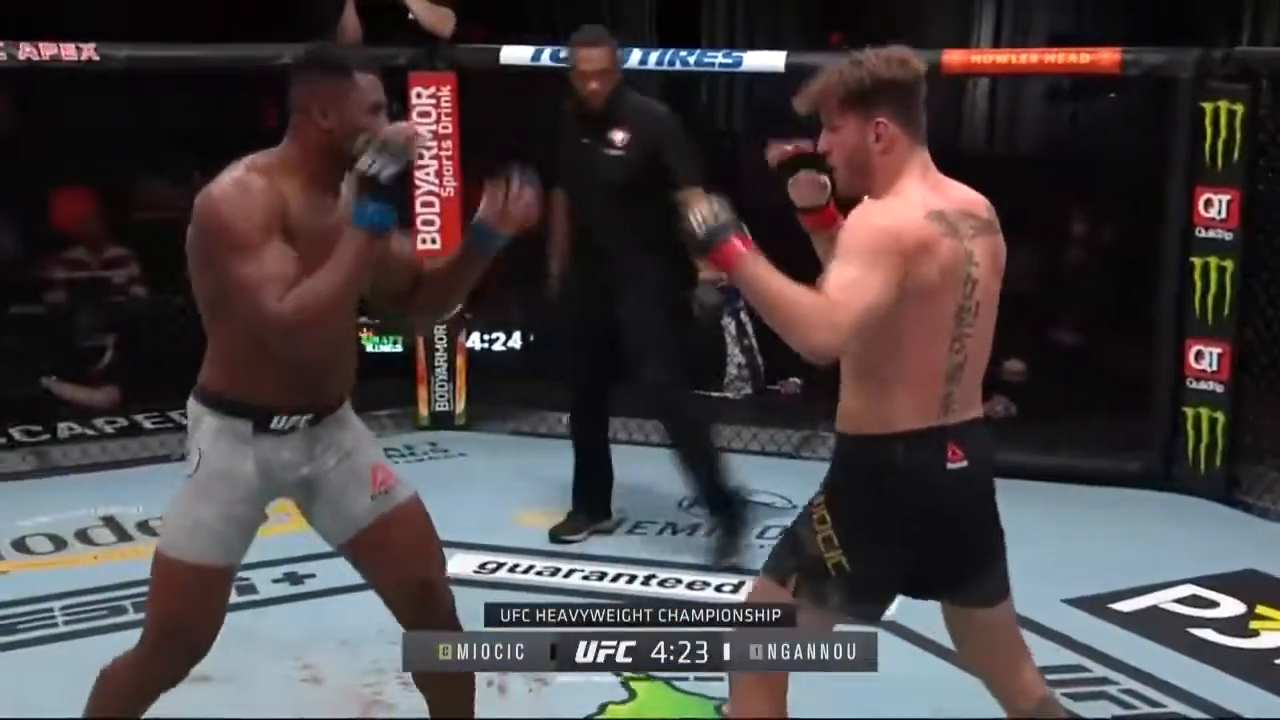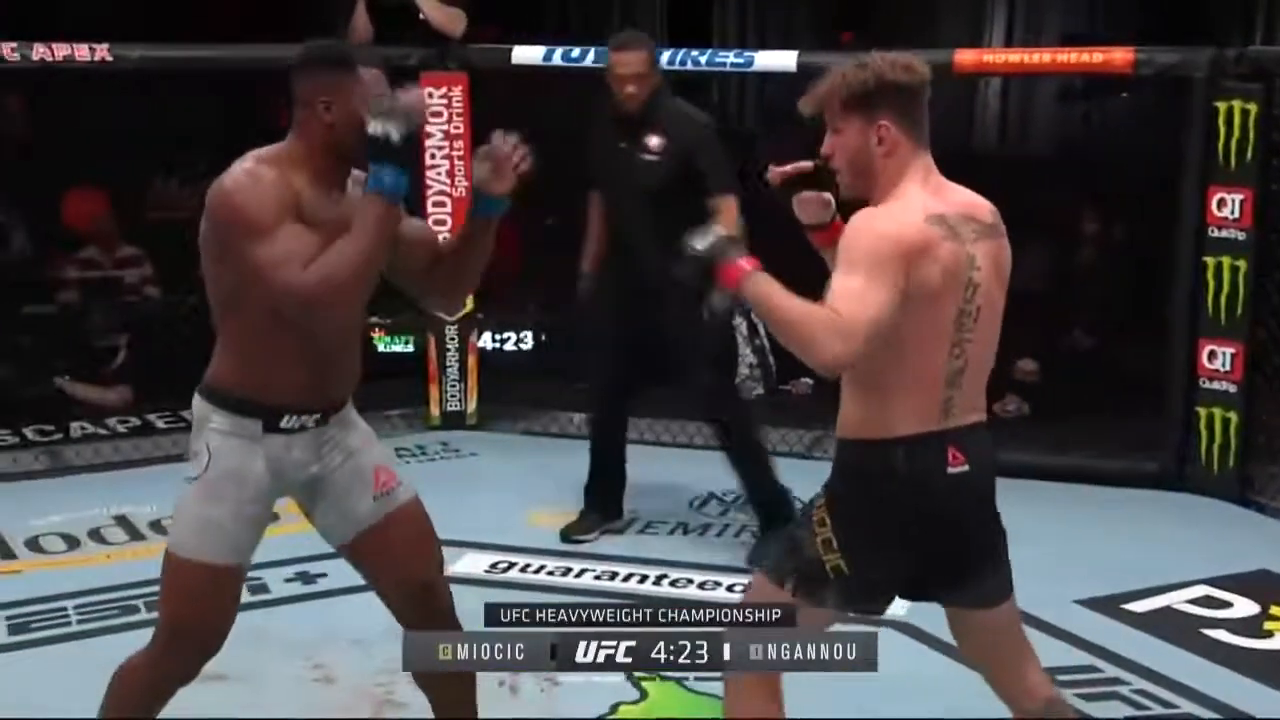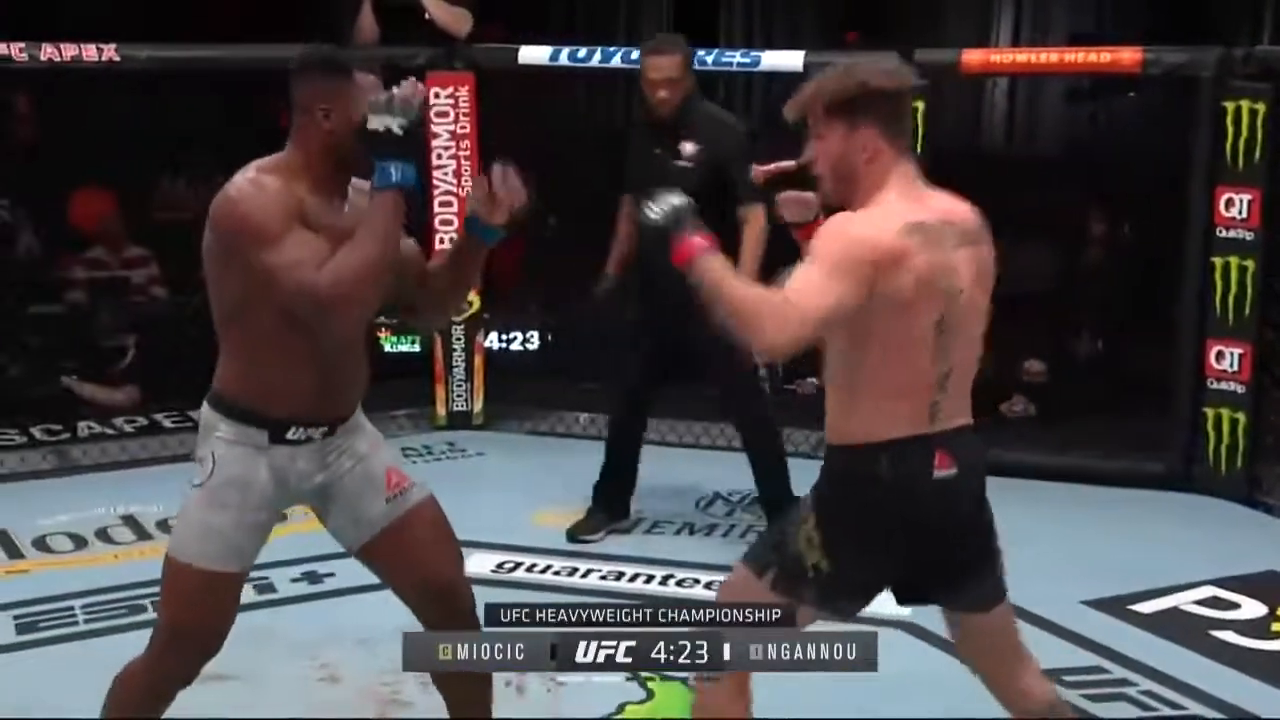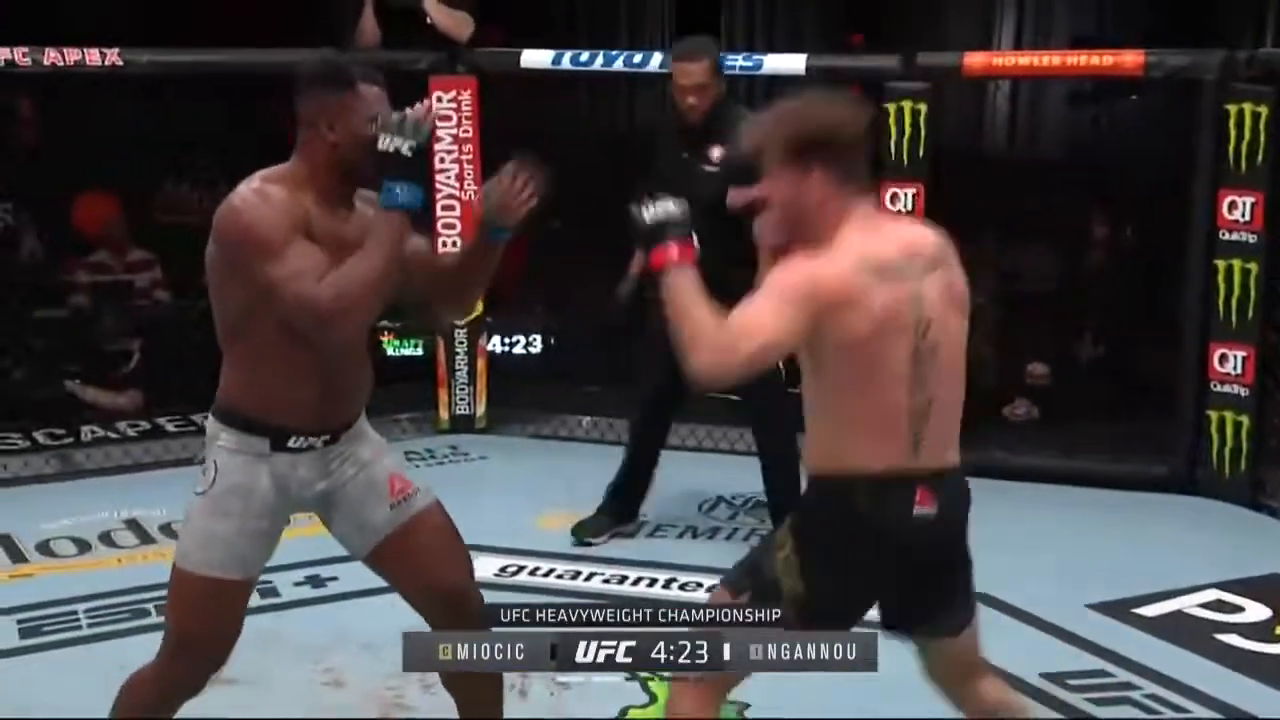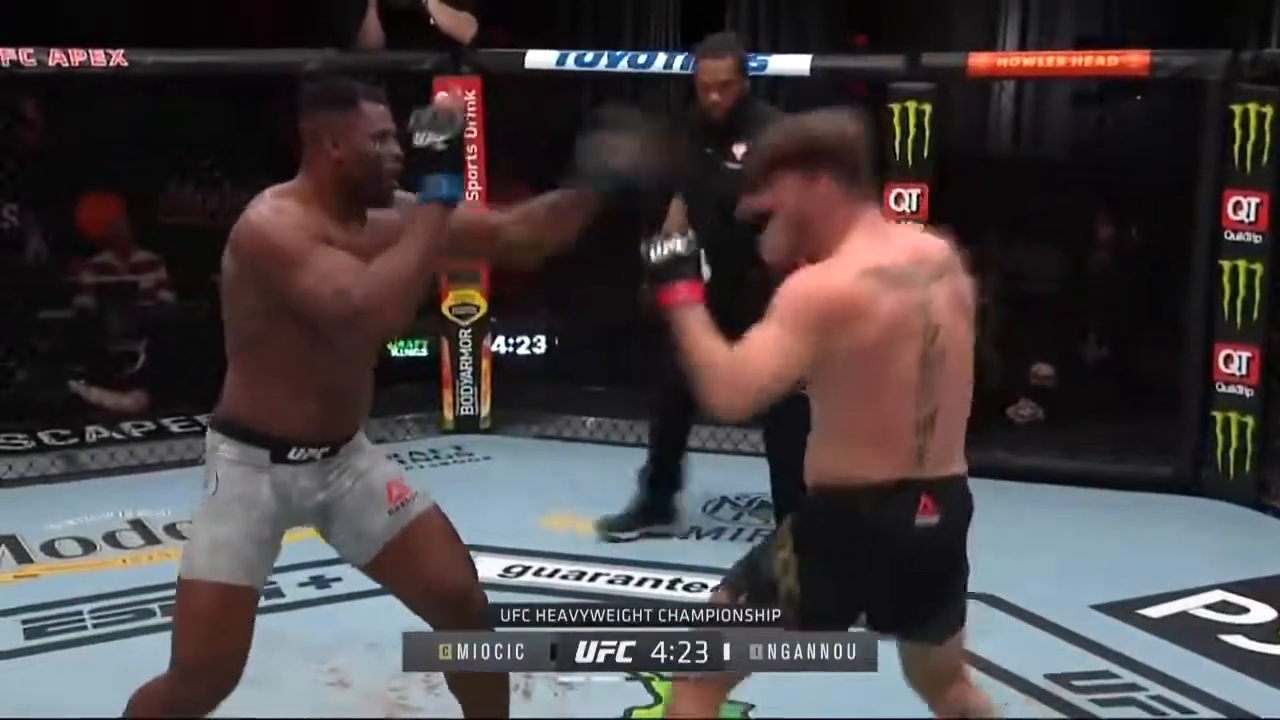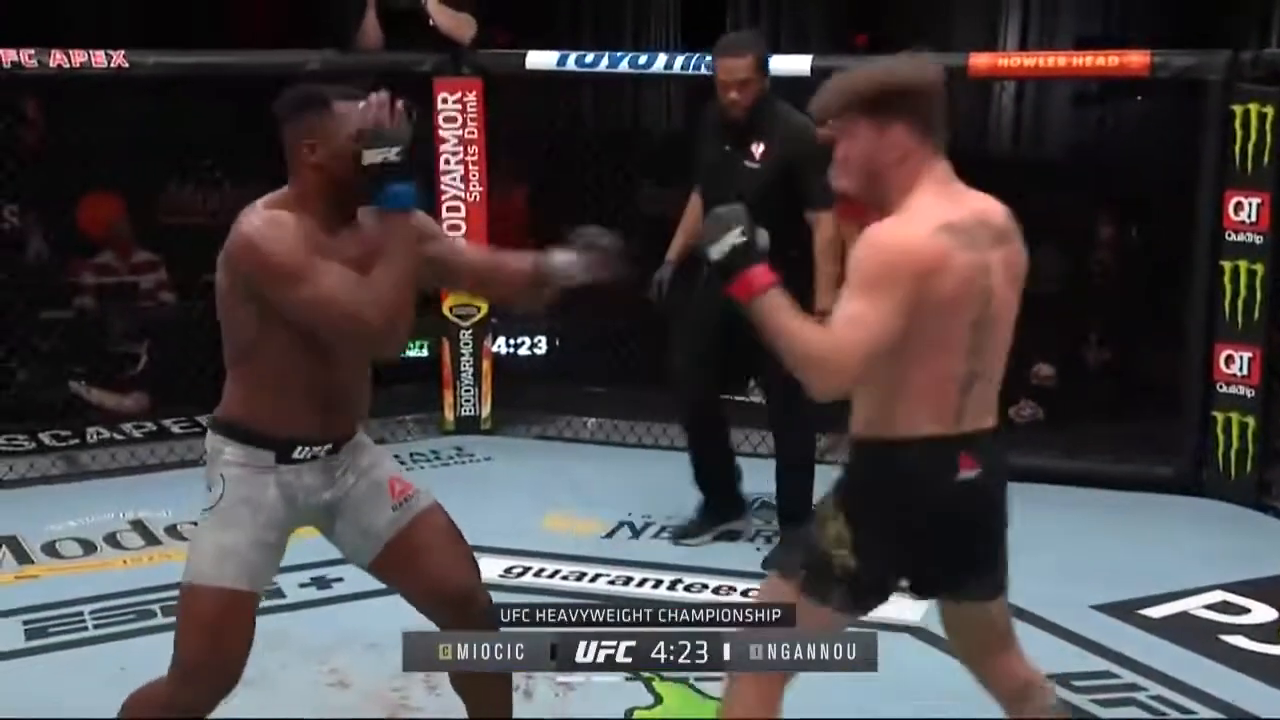
dt=0.1s
person 1, frame 1
left shoulder: (357, 195)
right shoulder: (238, 197)
left elbow: (425, 302)
right elbow: (294, 330)
left wrist: (485, 236)
right wrist: (371, 217)
left hip: (330, 431)
right hip: (237, 436)
left knee: (429, 600)
right knee: (169, 648)
person 1, frame 2
left shoulder: (362, 188)
right shoulder: (249, 188)
left elbow: (443, 289)
right elbow: (318, 307)
left wrist: (486, 206)
right wrist: (387, 181)
left hip: (334, 430)
right hip: (243, 435)
left knee: (429, 599)
right knee: (180, 649)
person 1, frame 3
left shoulder: (361, 200)
right shoulder: (253, 198)
left elbow: (431, 304)
right elbow: (336, 307)
left wrist: (480, 229)
right wrist: (394, 177)
left hip: (343, 437)
right hip: (249, 445)
left knee: (450, 600)
right knee: (177, 655)
person 1, frame 4
left shoulder: (369, 208)
right shoulder: (257, 208)
left elbow: (447, 300)
right elbow: (335, 319)
left wrist: (493, 229)
right wrist: (402, 198)
left hip: (347, 444)
right hip: (254, 452)
left knee: (459, 602)
right knee: (186, 665)
person 1, frame 5
left shoulder: (386, 215)
right shoulder: (272, 224)
left elbow: (502, 235)
right elbow: (371, 316)
left wrist: (595, 181)
right wrist: (438, 186)
left hip: (343, 456)
right hip: (254, 463)
left knee: (463, 607)
person 1, frame 6
left shoulder: (377, 219)
right shoulder: (265, 235)
left elbow: (496, 272)
right elbow: (379, 333)
left wrist: (562, 265)
right wrist: (397, 195)
left hip: (347, 455)
right hip: (257, 465)
left knee: (469, 606)
person 2, frame 1
left shoulder: (884, 223)
right shoulder: (978, 213)
left elbow: (823, 334)
left wrist: (732, 247)
right wrist: (820, 212)
left hip: (883, 476)
right hip: (963, 467)
left knee: (756, 660)
person 2, frame 2
left shoulder: (885, 227)
right shoulder: (983, 217)
left elbow: (833, 347)
left wrist: (736, 268)
right wrist: (824, 227)
left hip: (883, 480)
right hip: (965, 470)
person 2, frame 3
left shoulder: (862, 237)
right shoulder: (966, 221)
left elbow: (772, 332)
left wrist: (689, 243)
right wrist: (817, 222)
left hip: (873, 482)
right hip: (956, 476)
person 2, frame 4
left shoulder: (817, 279)
right shoulder: (934, 248)
left elbow: (710, 360)
left wrist: (671, 253)
left hip: (851, 516)
right hip: (938, 507)
person 2, frame 5
left shoulder: (826, 287)
right shoulder: (940, 257)
left elbow: (727, 395)
left wrist: (680, 288)
left hip: (853, 523)
right hip: (940, 514)
person 2, frame 6
left shoulder: (897, 241)
right shoulder: (996, 220)
left elbow: (831, 375)
left wrist: (750, 277)
right wrist: (866, 207)
left hip: (894, 481)
right hip: (974, 477)
right knee: (995, 653)
person 3, frame 1
left shoulder: (653, 121)
right shoulder: (570, 124)
left elbow: (692, 198)
right wrist: (558, 269)
left hip: (648, 279)
right hip: (591, 279)
left knee: (665, 388)
right knee: (586, 393)
left ankle: (725, 508)
right ankle: (591, 505)
person 3, frame 2
left shoulder: (688, 127)
right shoulder: (606, 128)
left elbow: (726, 207)
right wrist: (589, 269)
left hip: (683, 287)
right hip: (627, 285)
left knee: (717, 396)
right knee: (608, 394)
left ankle: (776, 516)
right ankle: (603, 505)
person 3, frame 3
left shoulder: (721, 132)
right shoulder: (642, 134)
left elbow: (753, 216)
right wrist: (612, 270)
right hip: (659, 289)
left knee: (745, 401)
right knee: (631, 396)
left ankle: (781, 517)
right ankle: (611, 504)
person 3, frame 4
right shoulder: (674, 134)
right wrist: (636, 272)
left hip: (742, 296)
left knee: (767, 406)
right knee: (655, 396)
left ankle: (789, 524)
right ankle: (620, 507)
person 3, frame 5
right shoulder: (699, 128)
left hip: (758, 293)
right hip: (706, 288)
left knee: (779, 407)
right knee: (673, 393)
right ankle: (657, 505)
person 3, frame 6
left shoulder: (796, 134)
right shoulder: (714, 124)
left elbow: (824, 223)
left wrist: (824, 304)
right wrist: (672, 260)
left hip: (779, 292)
right hip: (719, 282)
left knee: (787, 406)
right knee: (691, 384)
left ankle: (797, 524)
right ankle: (722, 501)
person 4, frame 1
left shoulder: (125, 258)
right shoulder: (63, 264)
left elbow: (140, 303)
right elbow: (54, 308)
left wrist: (117, 313)
left hip: (114, 349)
right hip: (76, 354)
person 4, frame 2
left shoulder: (137, 258)
right shoulder: (75, 264)
left elbow: (153, 304)
right elbow: (66, 308)
left wrist: (128, 313)
left hip: (126, 350)
right hip: (89, 354)
person 4, frame 3
left shoulder: (144, 259)
right shoulder: (82, 264)
left elbow: (160, 304)
right elbow: (74, 308)
left wrist: (136, 312)
left hip: (134, 350)
right hip: (96, 354)
person 4, frame 4
left shoulder: (148, 262)
right shoulder: (86, 267)
left elbow: (163, 307)
right elbow: (78, 312)
left wrist: (140, 316)
left hip: (136, 354)
right hip: (100, 357)
person 4, frame 5
left shoulder: (153, 263)
right shoulder: (92, 268)
left elbow: (168, 306)
right elbow: (83, 311)
left wrist: (146, 316)
left hip: (141, 356)
right hip: (105, 358)
person 4, frame 6
left shoulder: (153, 263)
right shoulder: (92, 269)
left elbow: (168, 308)
right elbow: (83, 312)
left wrist: (144, 317)
left hip: (141, 356)
